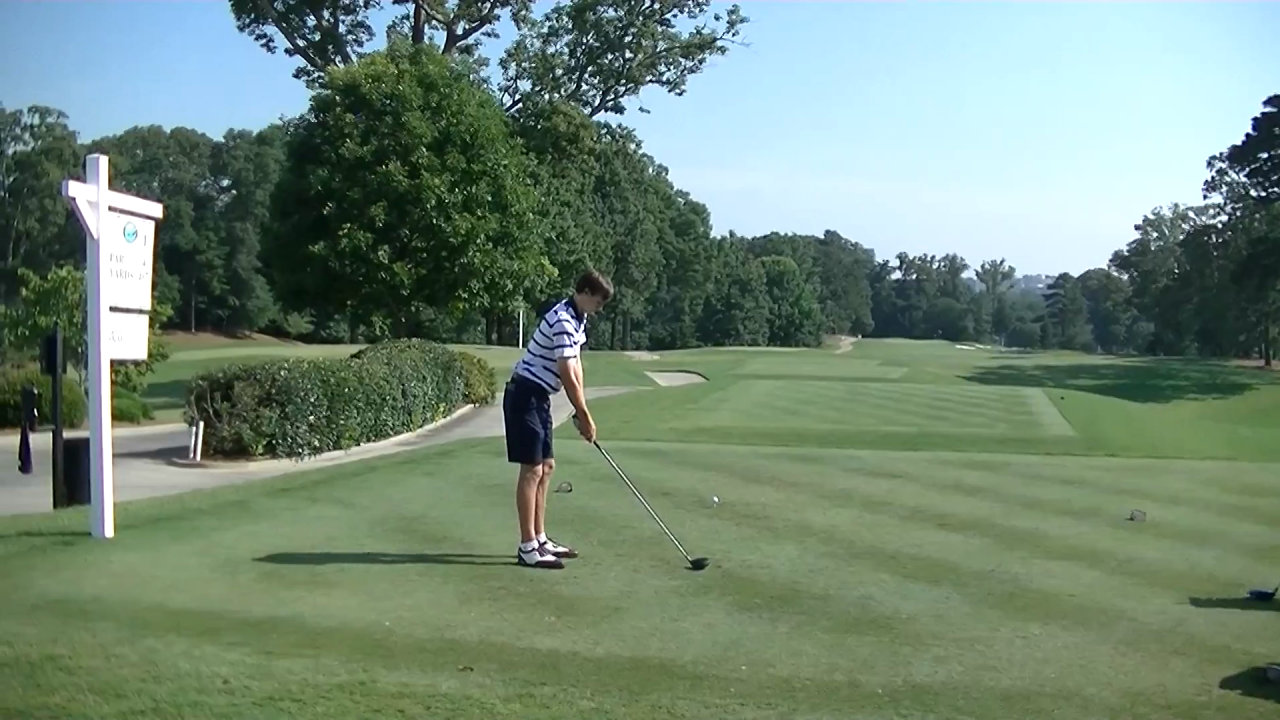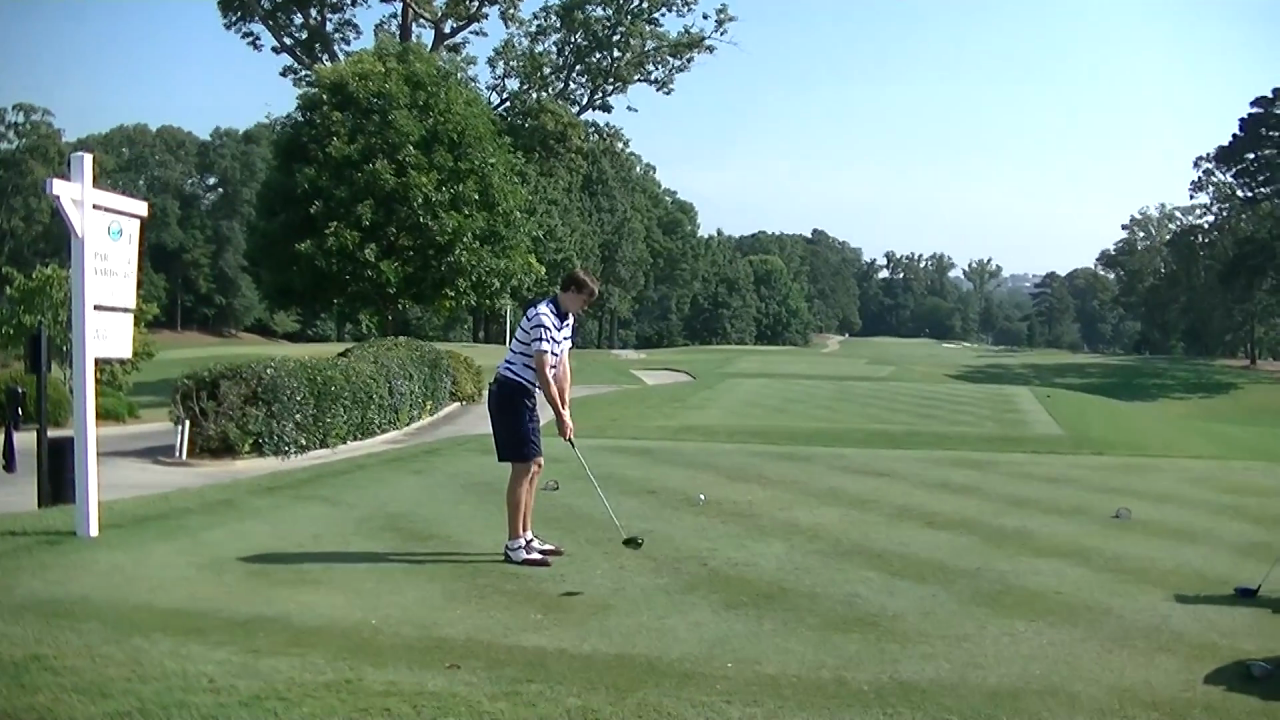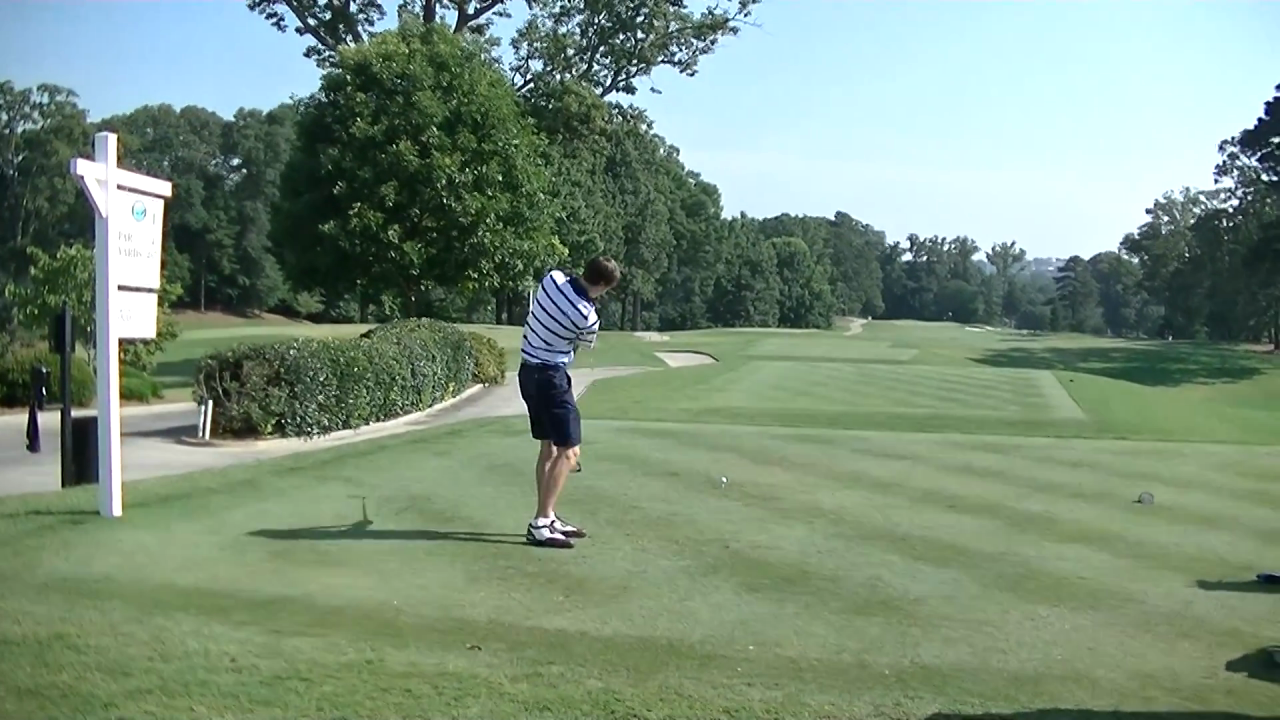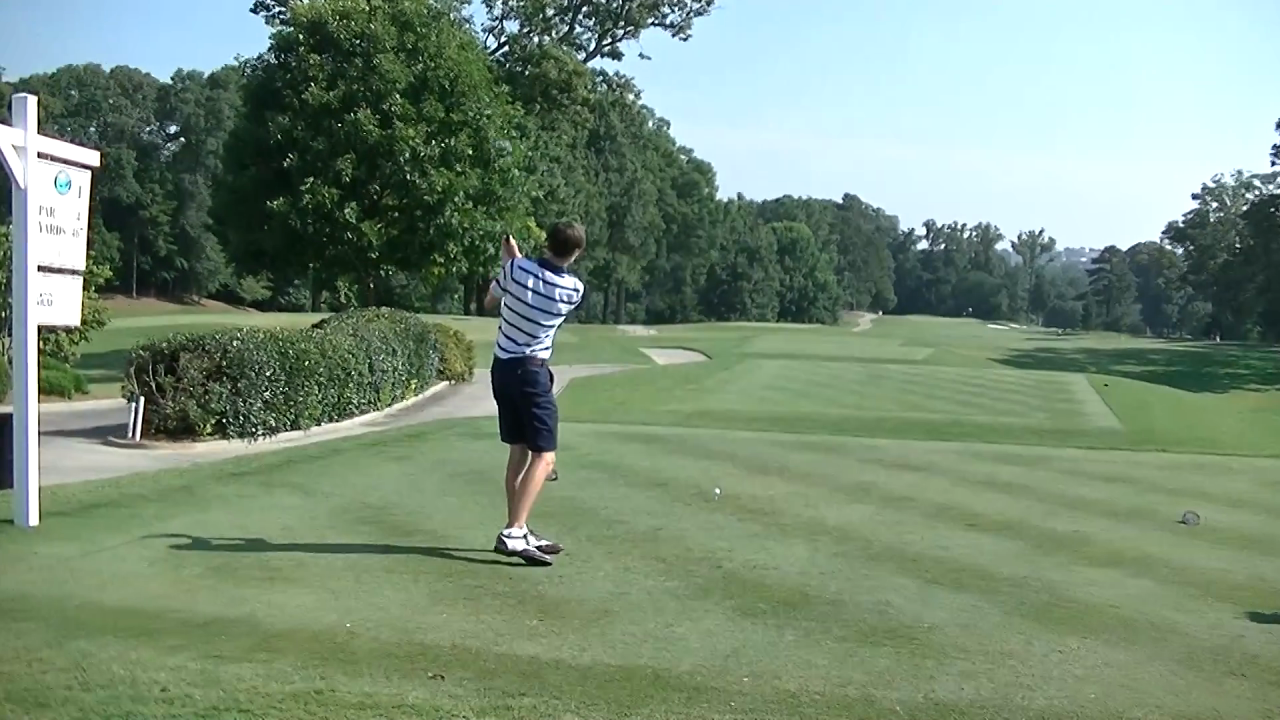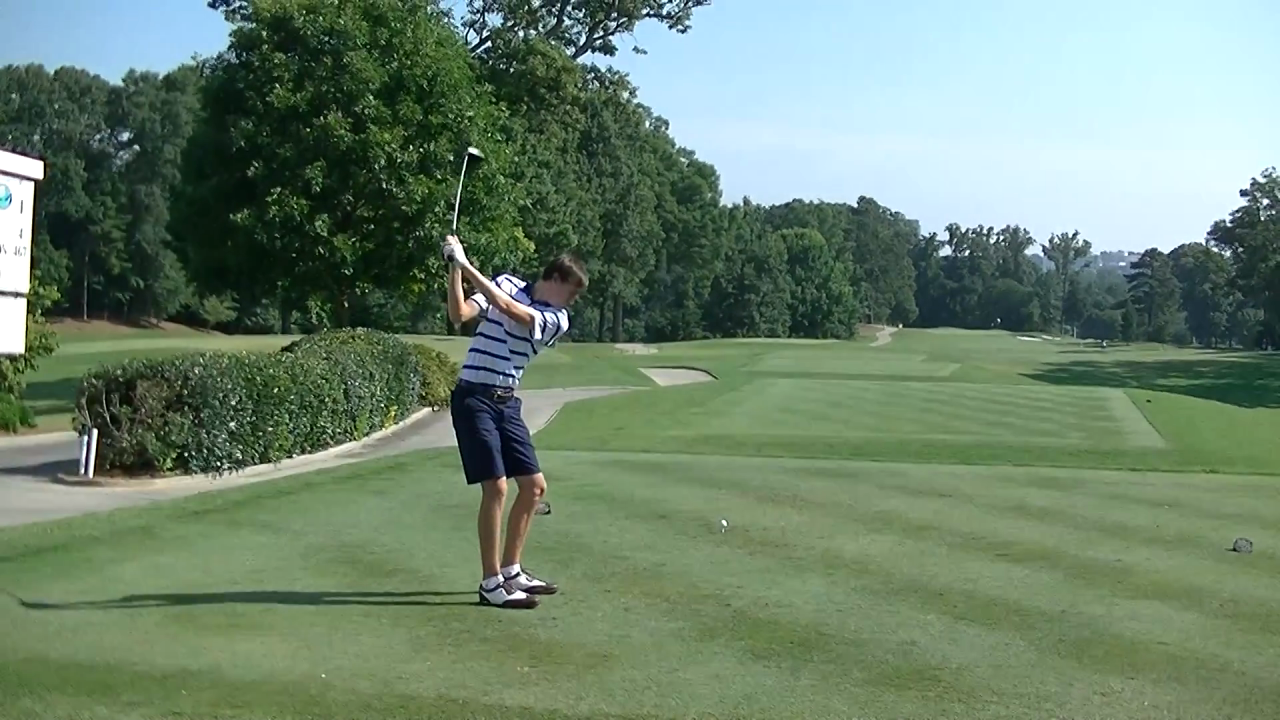
dt=1s
person 1, frame 1
left shoulder: (577, 317)
right shoulder: (562, 320)
left elbow: (576, 366)
right elbow: (567, 377)
left wrist: (581, 412)
right wrist: (585, 416)
left hip: (538, 396)
right hip: (525, 395)
left knee: (546, 467)
right knee: (532, 469)
left ankle: (539, 538)
right ankle: (527, 547)
person 1, frame 2
left shoulder: (566, 319)
right shoulder: (543, 316)
left elbow: (563, 366)
right elbow: (542, 372)
left wrist: (566, 409)
right wrist: (560, 415)
left hip: (525, 395)
right hip: (509, 393)
left knee: (535, 465)
right knee: (522, 467)
left ankle: (526, 536)
right ankle: (515, 545)
person 1, frame 3
left shoulder: (554, 278)
right shoulder: (587, 317)
left hip: (531, 371)
right hip: (550, 377)
left knee: (550, 446)
right knee: (569, 451)
left ankle: (547, 517)
right ankle: (539, 524)
person 1, frame 4
left shoulder: (515, 270)
right shoulder: (574, 289)
left elbow: (491, 301)
left hip: (502, 368)
right hip: (531, 372)
left knee: (519, 451)
right knee: (544, 456)
left ankle: (517, 531)
right ankle: (513, 533)
person 1, frame 5
left shoulder: (557, 320)
right shoulder: (506, 283)
left elbow: (510, 309)
right elbow: (459, 315)
right wrist: (455, 268)
left hip: (506, 403)
right hip: (473, 398)
left knee: (534, 486)
right knee: (496, 487)
